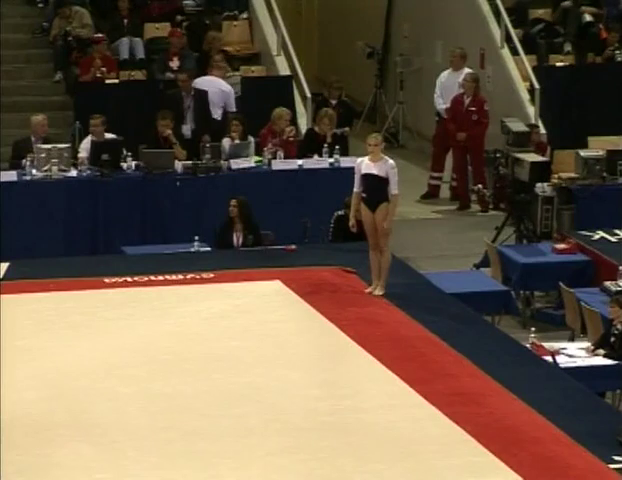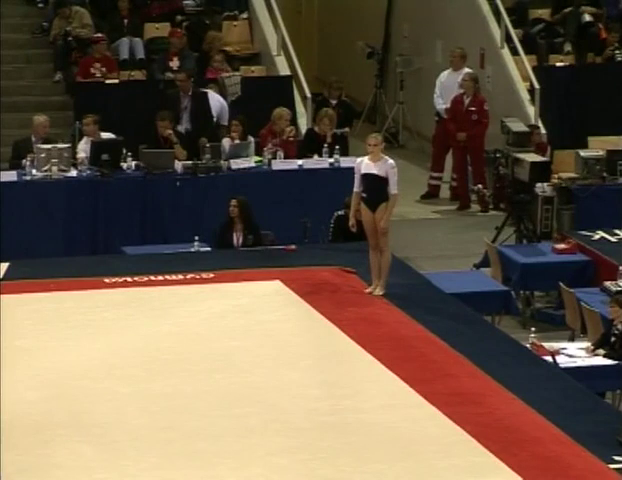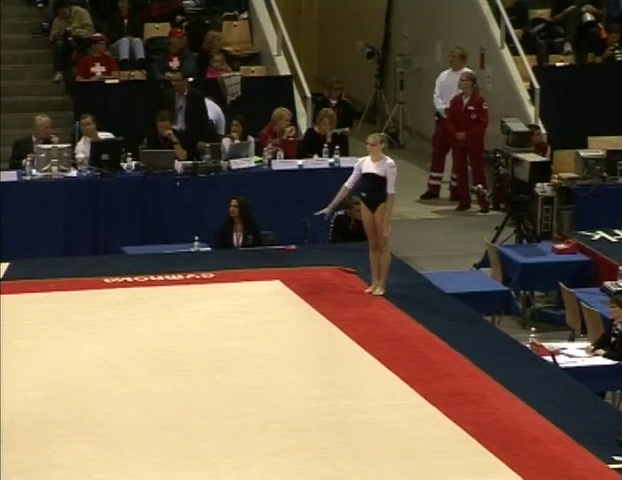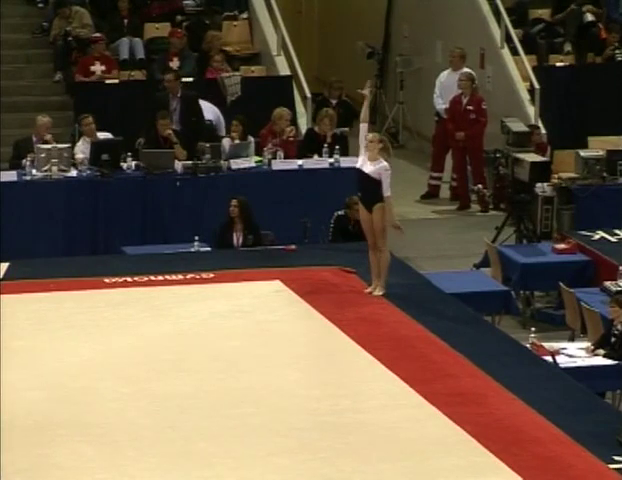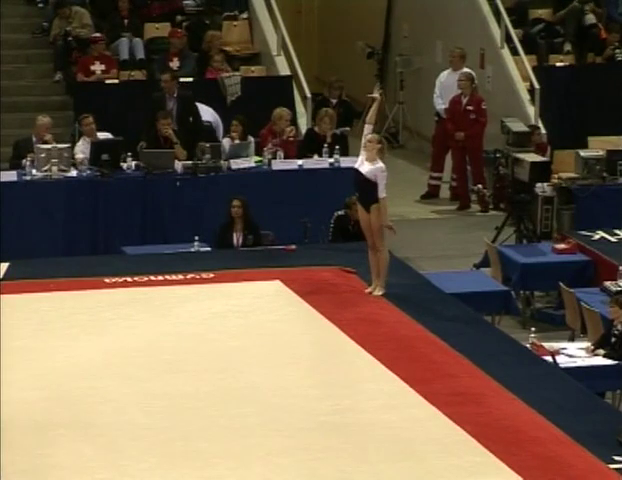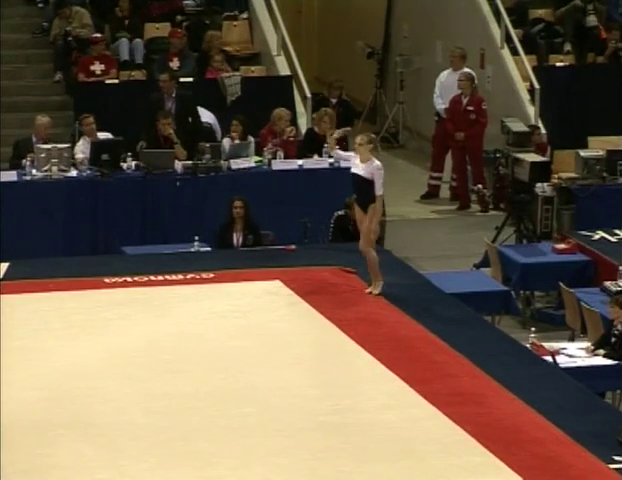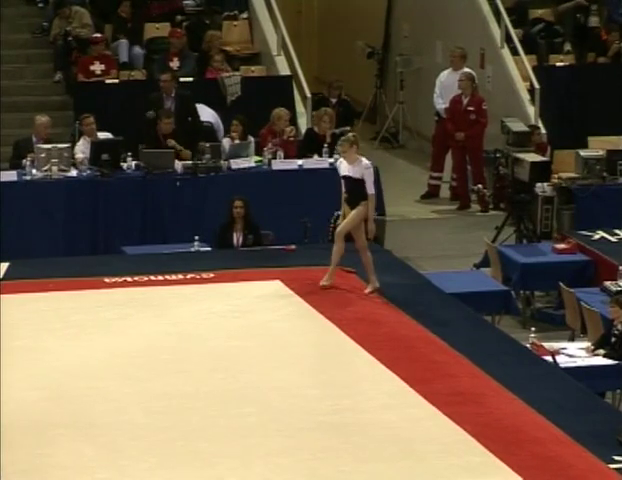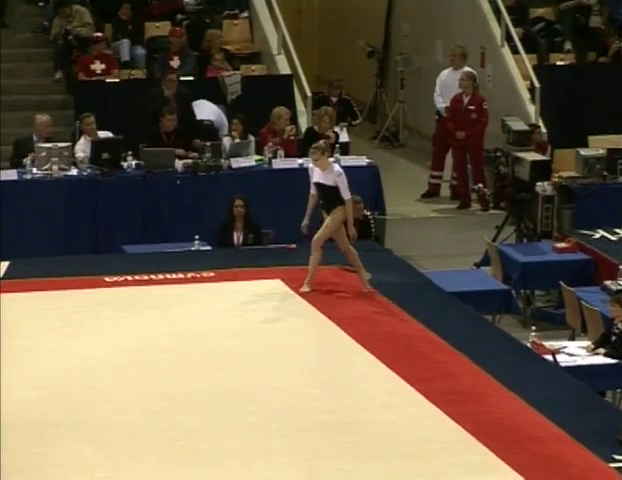
dt=0.3s
person 1, frame 1
left shoulder: (389, 164)
right shoulder: (360, 163)
left elbow: (394, 193)
right elbow: (357, 190)
left wrist: (390, 219)
right wrist: (352, 215)
left hip: (381, 205)
right hip: (366, 205)
left knee: (383, 246)
right knee: (372, 246)
left ankle: (382, 284)
right ankle: (374, 282)
person 1, frame 2
left shoulder: (389, 164)
right shoulder: (360, 163)
left elbow: (393, 193)
right elbow: (357, 190)
left wrist: (387, 218)
right wrist: (352, 215)
left hip: (381, 205)
right hip: (366, 205)
left knee: (383, 246)
right knee: (372, 245)
left ankle: (382, 284)
right ankle: (374, 282)
person 1, frame 3
left shoulder: (389, 164)
right shoulder: (362, 162)
left elbow: (391, 193)
right elbow: (348, 185)
left wrist: (386, 218)
right wrist: (331, 206)
left hip: (381, 205)
right hip: (366, 204)
left knee: (382, 245)
right knee: (373, 245)
left ankle: (381, 283)
right ankle: (374, 282)
person 1, frame 4
left shoulder: (382, 166)
right shoulder: (363, 154)
left elbow: (386, 195)
right elbow: (363, 124)
left wrist: (391, 219)
right wrist: (367, 100)
left hip: (377, 206)
right hip: (362, 204)
left knee: (380, 246)
right knee: (371, 245)
left ankle: (381, 283)
right ankle: (374, 282)
person 1, frame 5
left shoulder: (380, 168)
right shoulder: (362, 156)
left elbow: (382, 195)
right elbow: (368, 124)
left wrist: (385, 219)
right wrist: (376, 102)
left hip: (374, 206)
right hip: (361, 204)
left knee: (379, 246)
right knee: (370, 245)
left ankle: (381, 284)
right ankle: (374, 282)
person 1, frame 6
left shoulder: (376, 166)
right shoulder: (354, 158)
left elbow: (379, 194)
right elbow: (333, 151)
left wrist: (376, 222)
right wrist: (334, 138)
left hip: (372, 206)
right hip: (359, 205)
left knee: (365, 246)
right knee: (365, 246)
left ankle: (378, 280)
right ankle: (374, 282)
person 1, frame 7
left shoulder: (365, 165)
right shoulder: (340, 163)
left elbow: (371, 193)
left wrist: (370, 220)
right wrist: (342, 214)
left hip: (361, 205)
right hip: (348, 205)
left knee: (339, 233)
right knee: (360, 245)
left ankle: (330, 274)
right ankle: (373, 281)
person 1, frame 8
left shoulder: (336, 171)
right shoulder: (312, 169)
left elbow: (347, 198)
right elbow: (313, 194)
left wrist: (351, 225)
right wrist: (307, 217)
left hip: (338, 210)
right hip: (326, 210)
left knee: (316, 241)
right knee: (344, 246)
left ankle: (308, 282)
right ankle: (363, 275)
person 2, frame 1
right shoulder: (444, 75)
right elbow: (437, 95)
right wrist: (444, 108)
right hip: (443, 117)
right knee: (438, 152)
left ankle: (456, 189)
right ankle: (433, 188)
person 2, frame 2
right shoulder: (444, 75)
right elbow: (437, 95)
right wrist: (443, 109)
right hip: (443, 117)
right knee: (437, 152)
right ankle: (433, 188)
person 2, frame 3
right shoulder: (443, 75)
right elbow: (436, 95)
right wrist: (443, 109)
right hip: (443, 117)
right knee: (437, 153)
right ankle: (433, 188)
person 2, frame 4
right shoulder: (443, 75)
right elbow: (436, 95)
right wrist: (443, 109)
right hip: (442, 117)
right knee: (437, 152)
left ankle: (456, 189)
right ankle: (433, 188)
person 2, frame 5
left shoulder: (469, 75)
right shoulder: (443, 75)
right elbow: (436, 95)
right wrist: (443, 109)
right hip: (442, 117)
right knee: (437, 152)
right ankle: (433, 188)
person 2, frame 6
left shoulder: (469, 75)
right shoulder: (443, 75)
right elbow: (436, 95)
right wrist: (443, 109)
right hip: (442, 117)
right knee: (437, 153)
right ankle: (433, 188)
person 2, frame 7
right shoulder: (443, 75)
right elbow: (436, 95)
right wrist: (443, 108)
right hip: (442, 117)
right knee: (437, 152)
right ankle: (433, 188)
person 2, frame 8
right shoulder: (444, 74)
right elbow: (437, 94)
right wrist: (444, 108)
right hip: (443, 116)
right knee: (438, 151)
right ankle: (433, 187)
person 3, frame 1
left shoulder: (481, 101)
right shoulder: (456, 100)
left elbow: (484, 124)
right elbow: (450, 120)
left wrist: (468, 135)
right wrist: (455, 133)
left hip: (475, 142)
right hip: (457, 141)
left knee: (478, 170)
right knee: (460, 171)
left ankle: (483, 202)
right ankle: (464, 201)
person 3, frame 2
left shoulder: (480, 101)
right shoulder: (456, 99)
left elbow: (484, 124)
right elbow: (450, 120)
left wrist: (468, 135)
right wrist: (455, 133)
left hip: (475, 142)
right hip: (458, 141)
left knee: (478, 170)
right knee: (460, 171)
left ankle: (483, 202)
right ankle: (464, 201)
person 3, frame 3
left shoulder: (479, 101)
right shoulder: (456, 100)
left elbow: (483, 123)
right elbow: (450, 120)
left wrist: (467, 134)
right wrist: (454, 133)
left hip: (474, 142)
right hip: (457, 141)
left knee: (478, 170)
right knee: (460, 170)
left ankle: (483, 202)
right ankle: (464, 201)
person 3, frame 4
left shoulder: (478, 100)
right shoulder: (455, 100)
left elbow: (482, 123)
right elbow: (449, 120)
left wrist: (466, 134)
right wrist: (454, 133)
left hip: (474, 142)
right hip: (457, 141)
left knee: (477, 170)
right knee: (459, 171)
left ankle: (483, 202)
right ankle: (464, 201)
person 3, frame 5
left shoulder: (478, 101)
right shoulder: (454, 100)
left elbow: (482, 123)
right elbow: (449, 120)
left wrist: (466, 134)
right wrist: (454, 133)
left hip: (473, 142)
right hip: (456, 141)
left knee: (477, 170)
right knee: (459, 171)
left ankle: (483, 202)
right ankle: (464, 201)
person 3, frame 6
left shoulder: (478, 101)
right shoulder: (454, 100)
left elbow: (482, 123)
right elbow: (449, 120)
left wrist: (466, 134)
right wrist: (454, 133)
left hip: (473, 142)
right hip: (456, 142)
left knee: (477, 170)
right knee: (459, 170)
left ankle: (483, 202)
right ankle: (464, 201)
person 3, frame 7
left shoulder: (479, 101)
right shoulder: (455, 100)
left elbow: (482, 123)
right elbow: (449, 120)
left wrist: (466, 135)
right wrist: (454, 133)
left hip: (474, 142)
right hip: (456, 141)
left knee: (477, 170)
right knee: (459, 170)
left ankle: (483, 201)
right ankle: (464, 201)
person 3, frame 8
left shoulder: (480, 100)
right shoulder: (455, 99)
left elbow: (483, 122)
right elbow: (449, 119)
left wrist: (467, 134)
right wrist: (454, 132)
left hip: (474, 141)
right hip: (457, 140)
left knee: (478, 169)
right knee: (460, 169)
left ankle: (483, 201)
right ankle: (464, 200)
